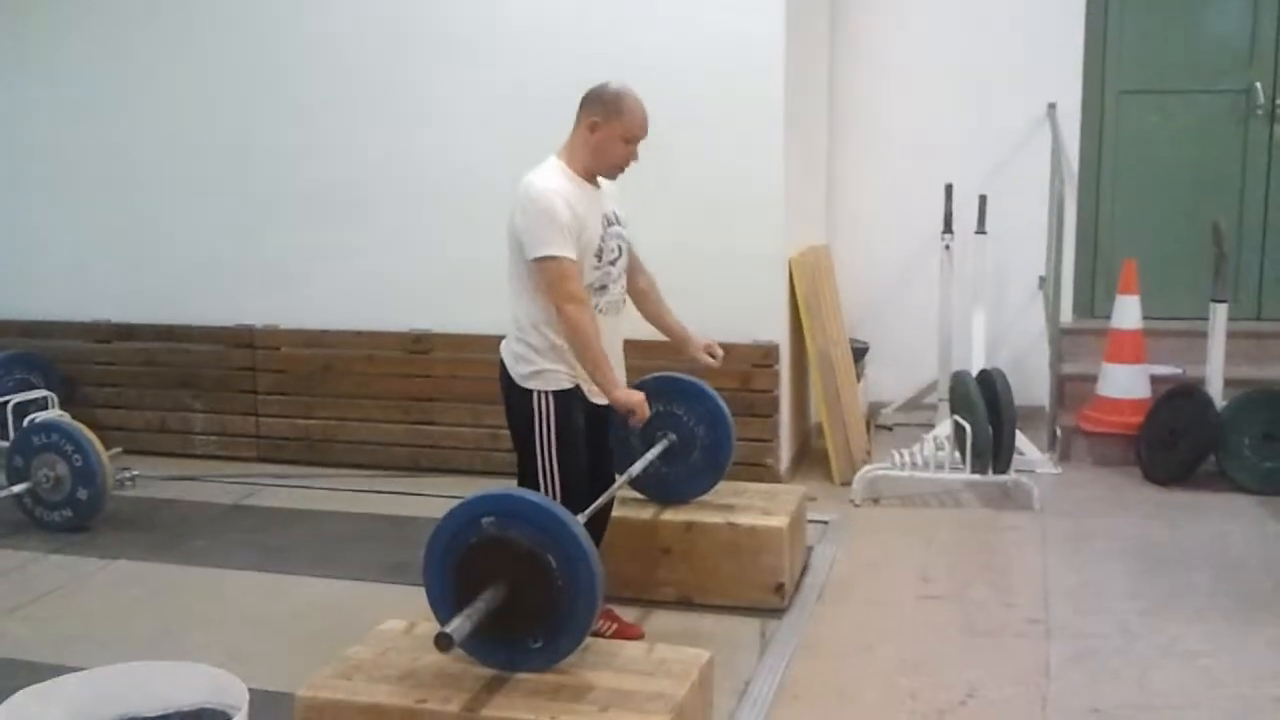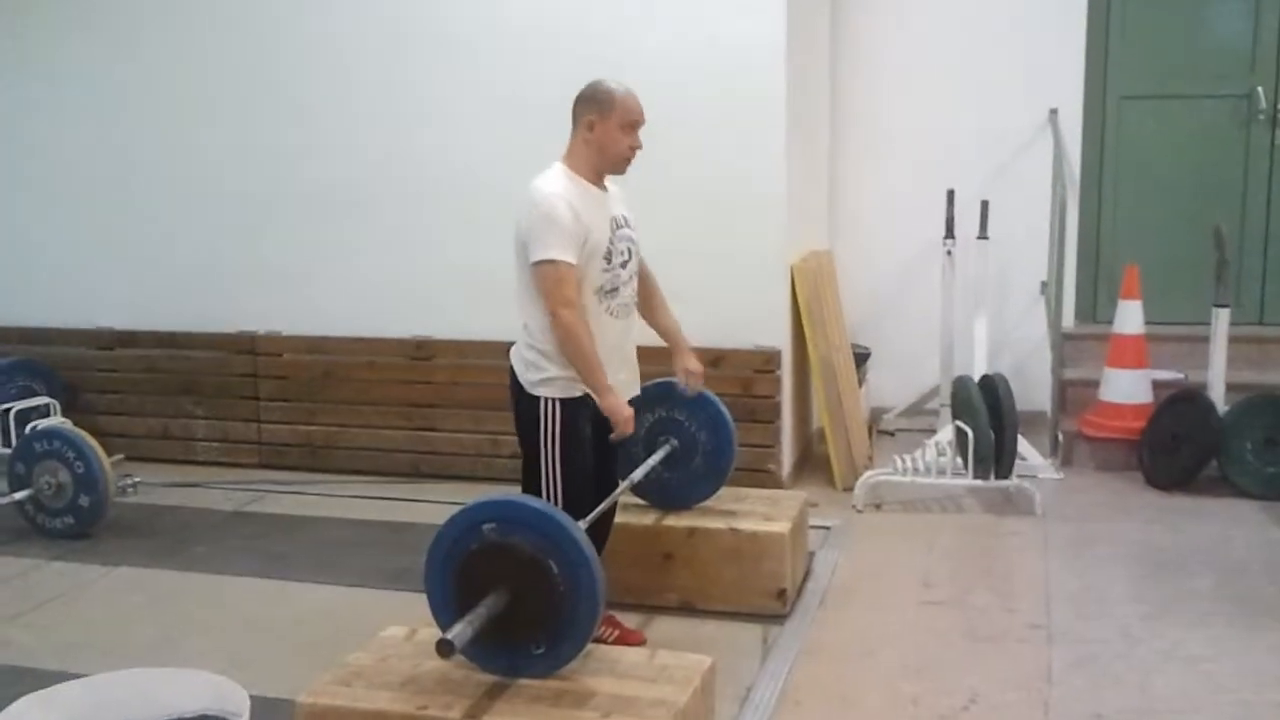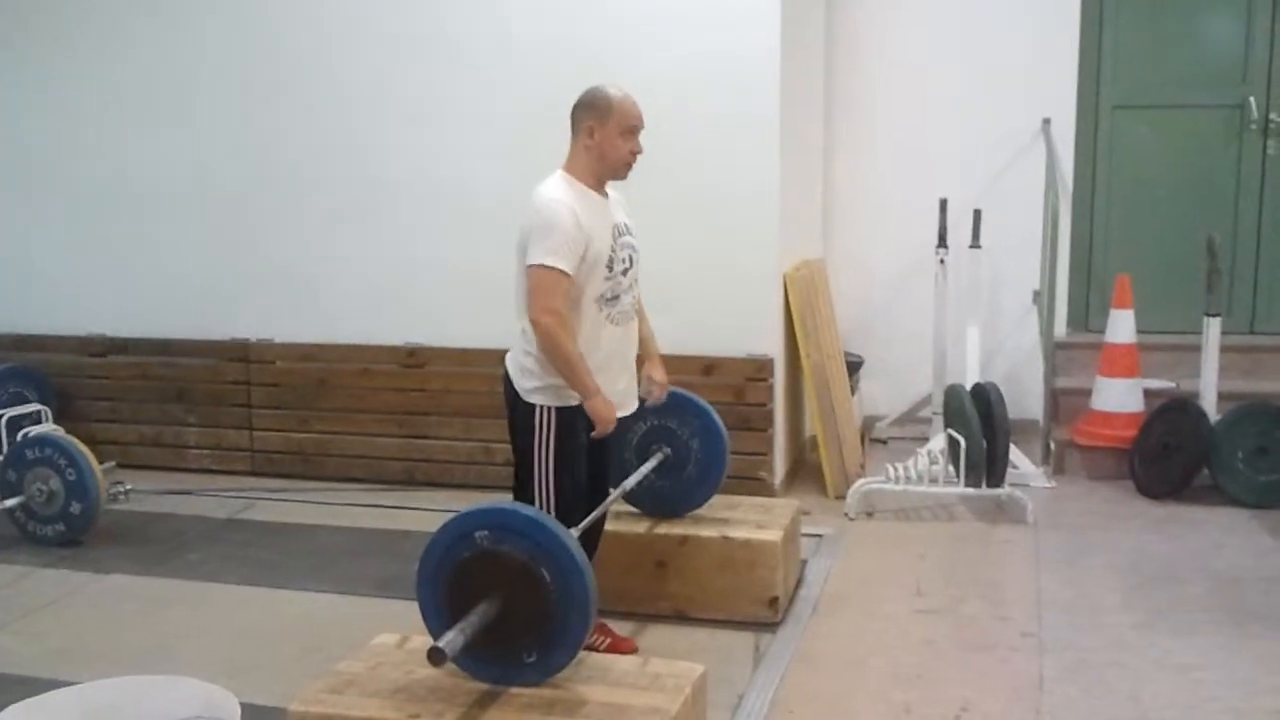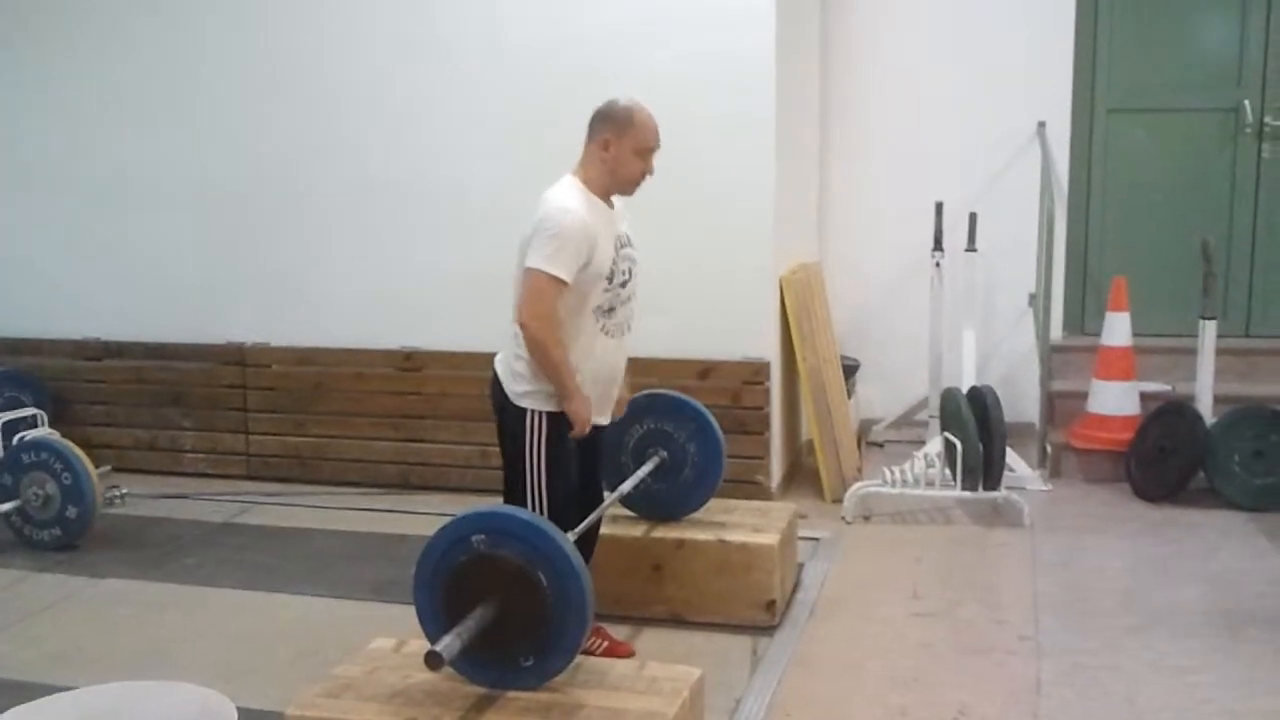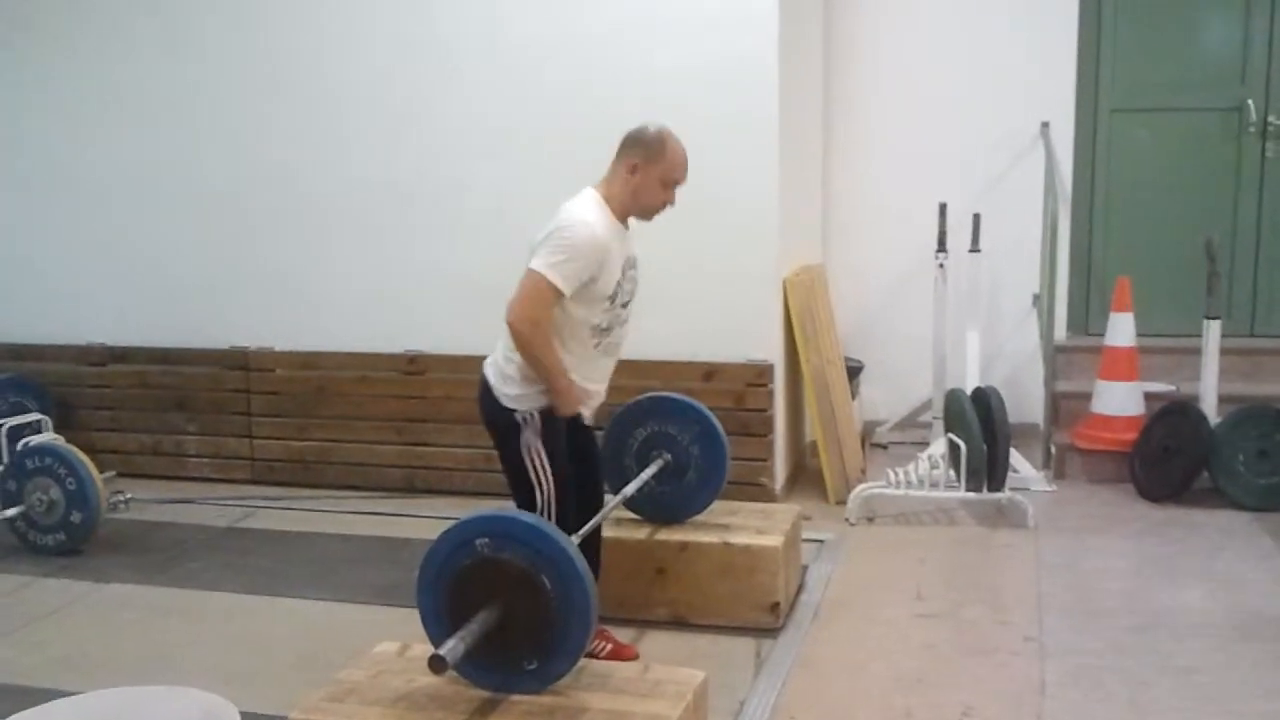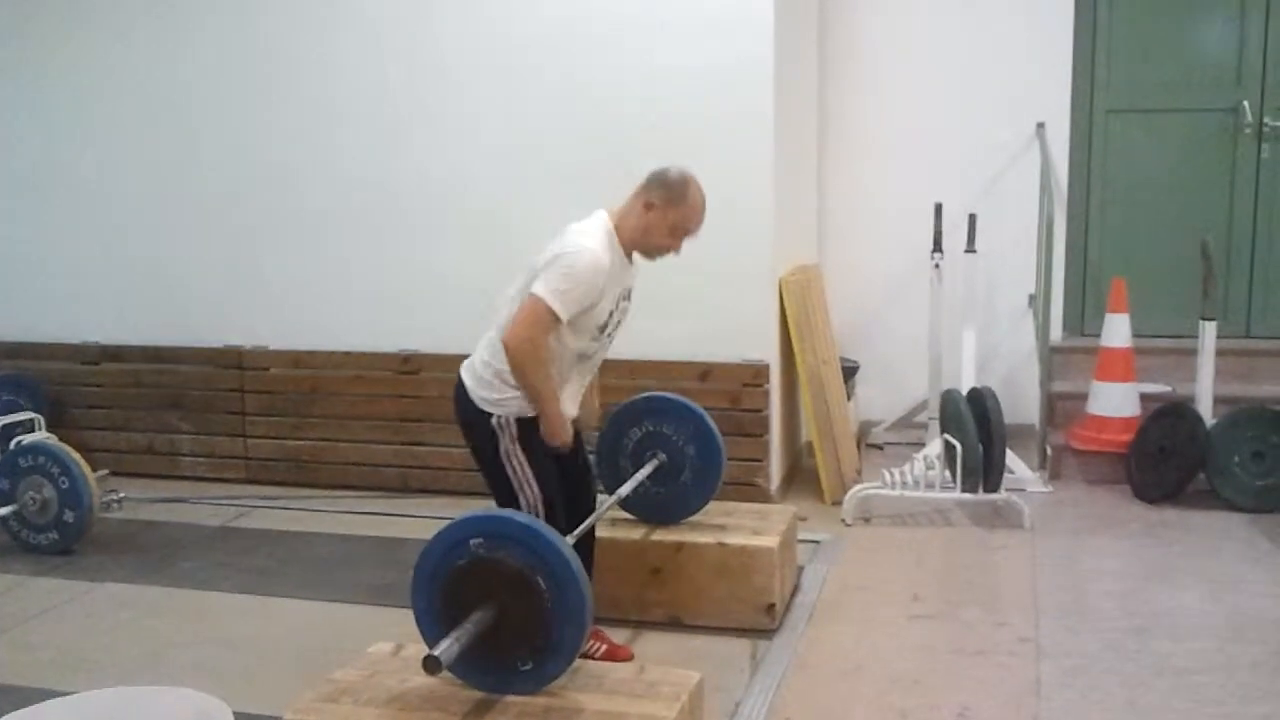
dt=0.2s
person 1, frame 1
left shoulder: (601, 191)
right shoulder: (547, 195)
left elbow: (632, 274)
right elbow: (569, 304)
left wrist: (685, 338)
right wrist: (615, 388)
left hip: (588, 378)
right hip: (546, 381)
left knee: (594, 498)
right knee: (554, 510)
person 1, frame 2
left shoulder: (609, 195)
right shoulder: (554, 200)
left elbow: (640, 279)
right elbow: (563, 309)
left wrist: (681, 348)
right wrist: (606, 395)
left hip: (600, 385)
right hip: (556, 388)
left knee: (597, 506)
right knee: (555, 516)
person 1, frame 3
left shoulder: (609, 201)
right shoulder: (558, 208)
left elbow: (624, 292)
right elbow: (546, 315)
left wrist: (651, 358)
right wrist: (590, 394)
left hip: (595, 393)
right hip: (551, 396)
left knee: (587, 514)
right knee: (546, 524)
person 1, frame 4
left shoulder: (606, 211)
right shoulder: (567, 215)
right elbow: (533, 318)
left wrist: (617, 376)
right wrist: (572, 397)
left hip: (581, 399)
right hip: (538, 400)
left knee: (583, 517)
person 1, frame 5
left shoulder: (614, 226)
right shoulder: (585, 229)
right elbow: (522, 317)
left wrist: (575, 392)
right wrist: (562, 392)
left hip: (565, 399)
right hip: (525, 400)
left knee: (586, 514)
right knee: (549, 527)
person 1, frame 6
left shoulder: (619, 253)
right shoulder: (587, 256)
right elbow: (519, 339)
left wrist: (566, 408)
right wrist: (551, 416)
left hip: (542, 399)
right hip: (499, 402)
left knee: (578, 510)
right knee: (539, 528)
